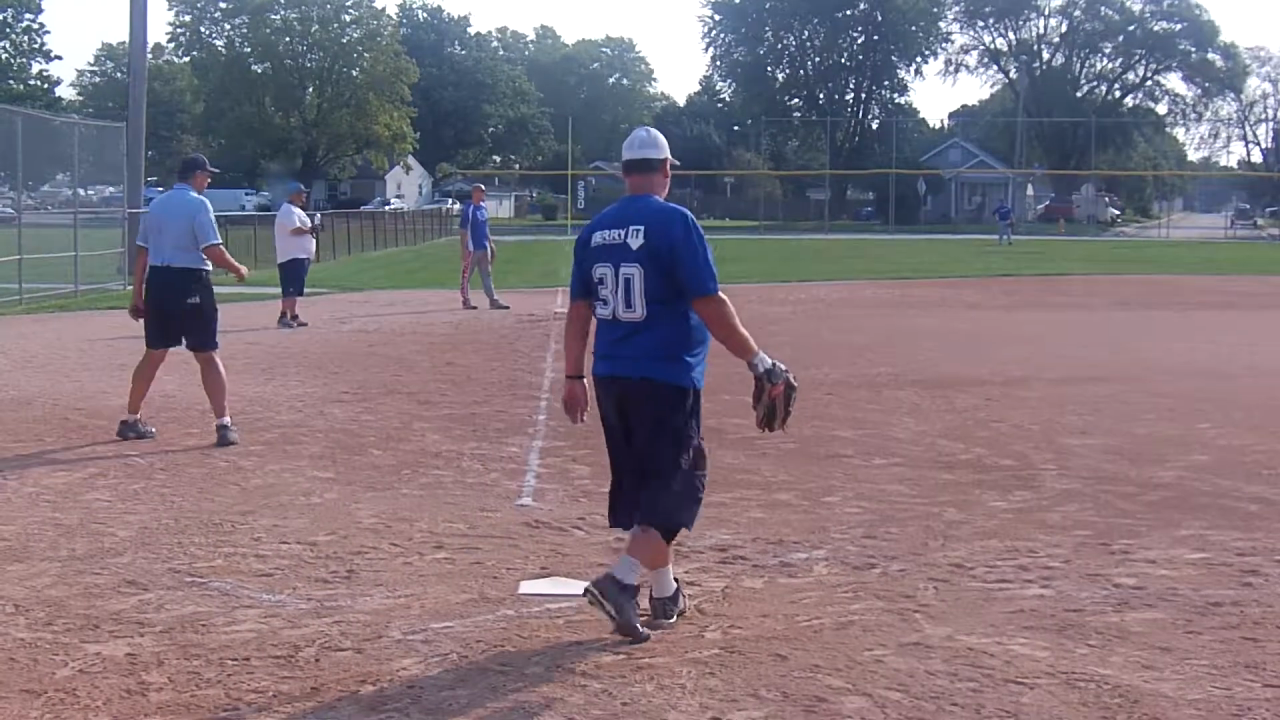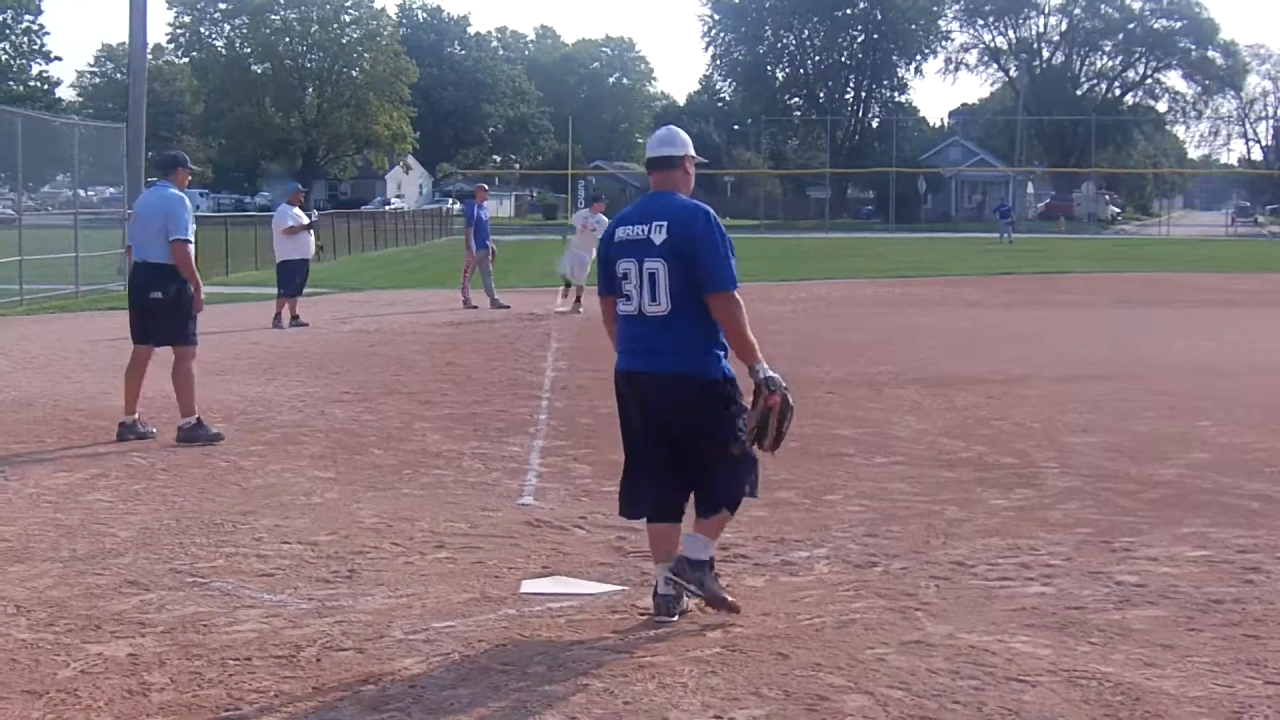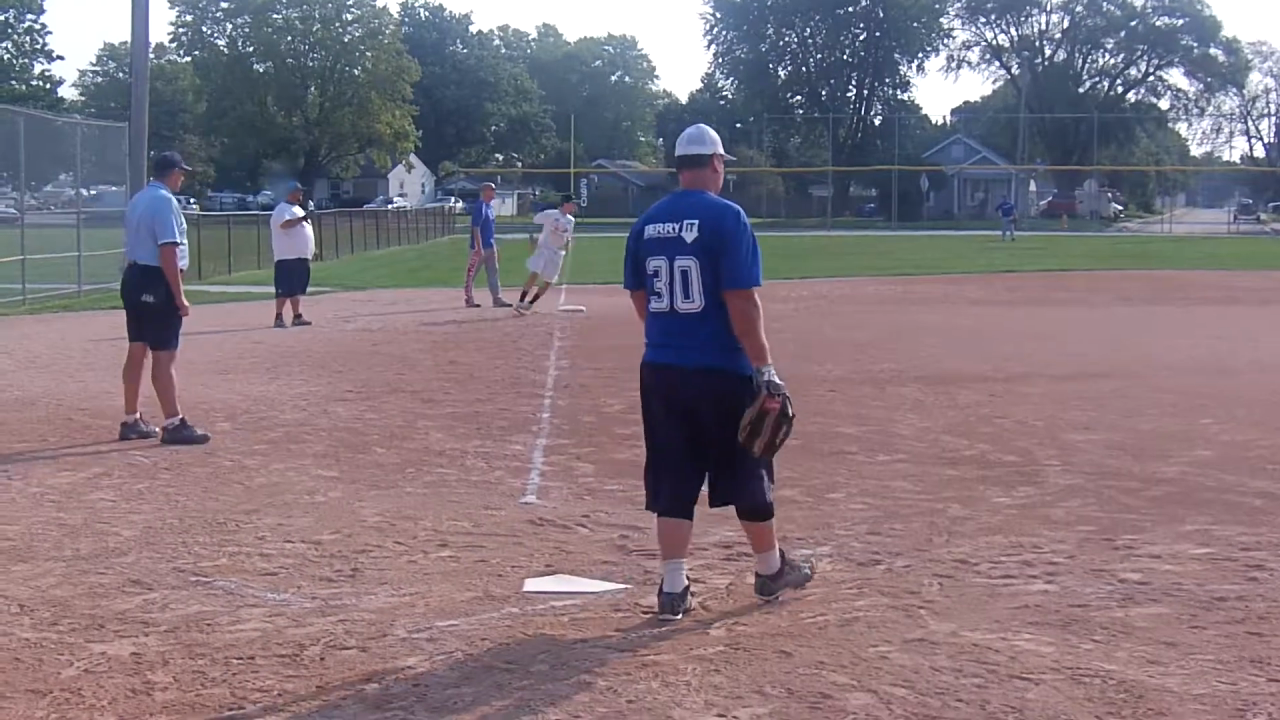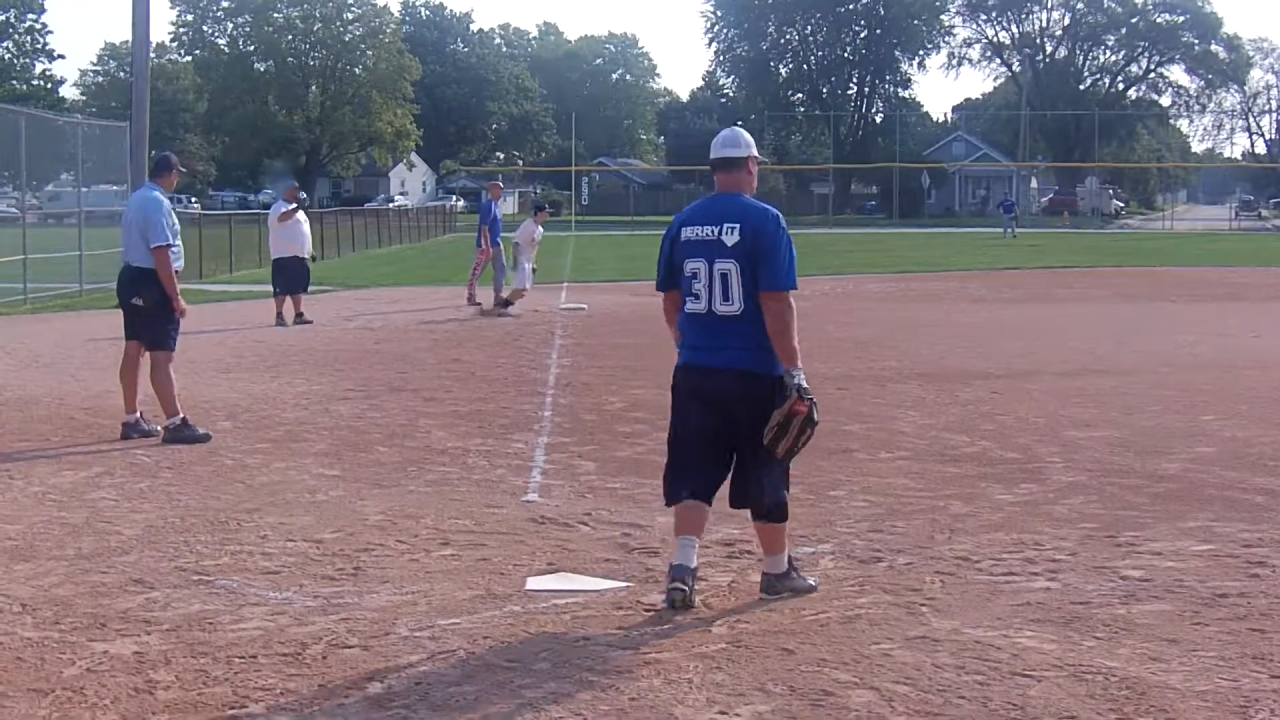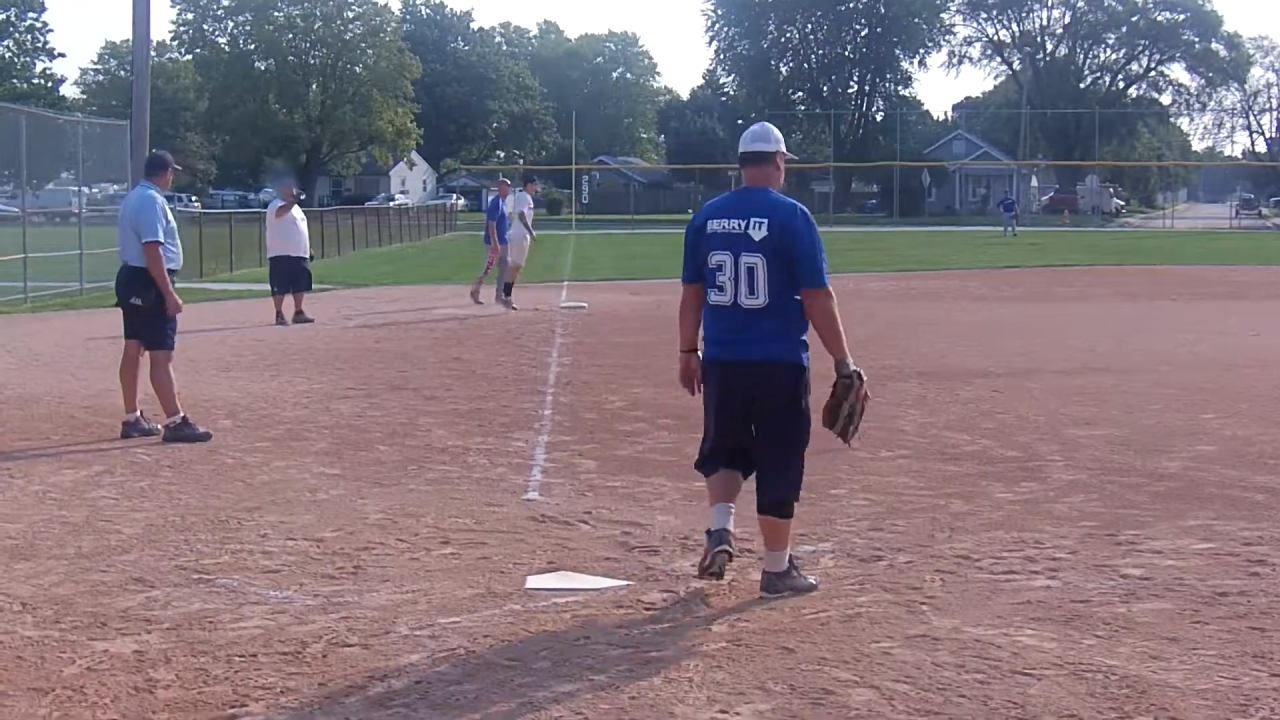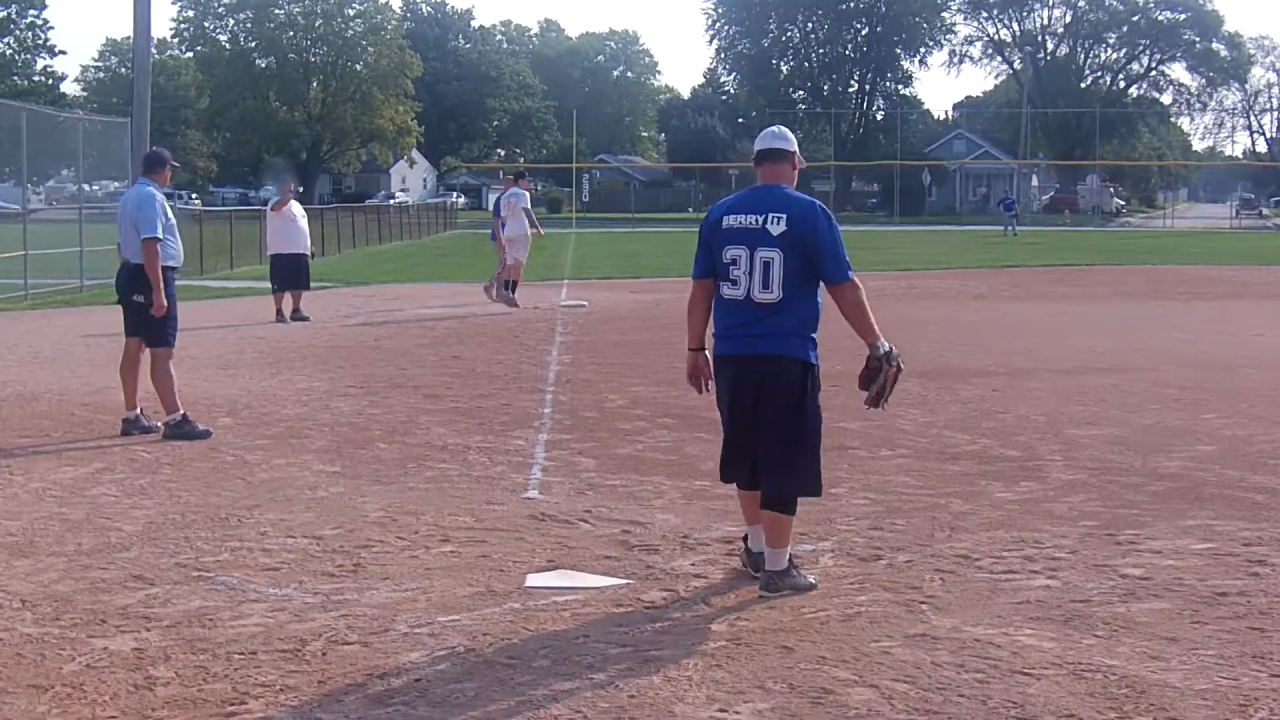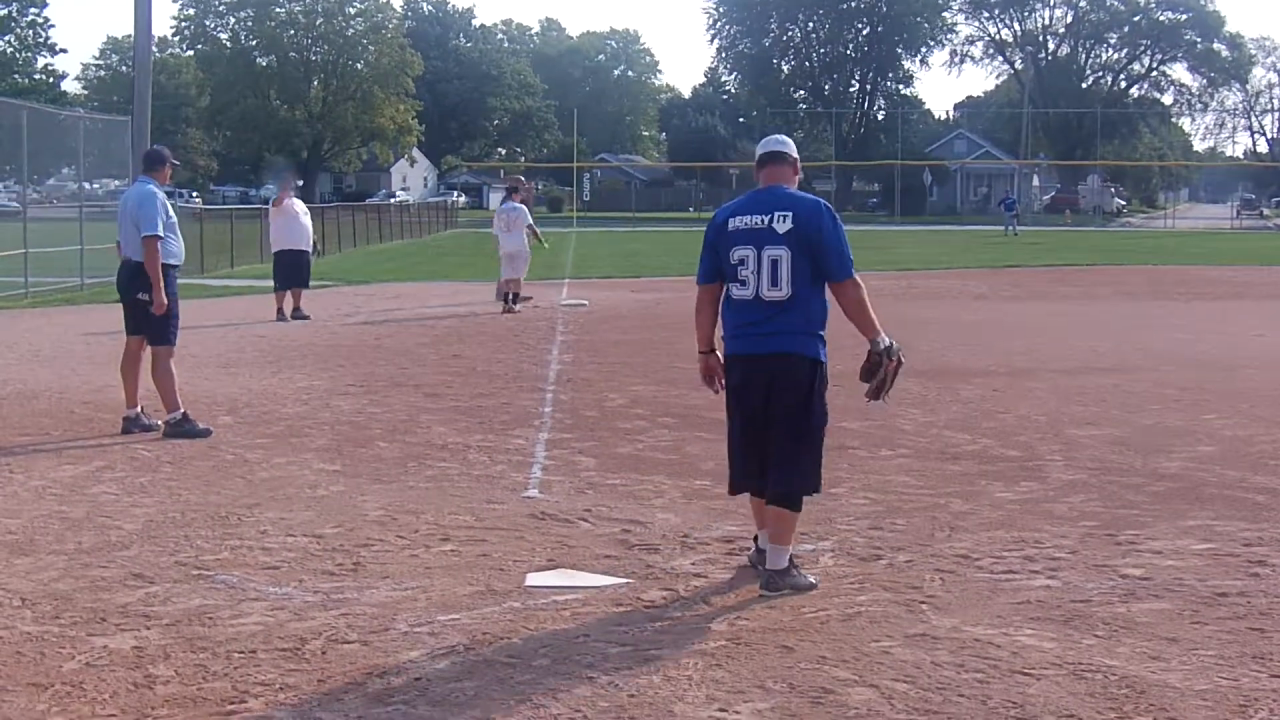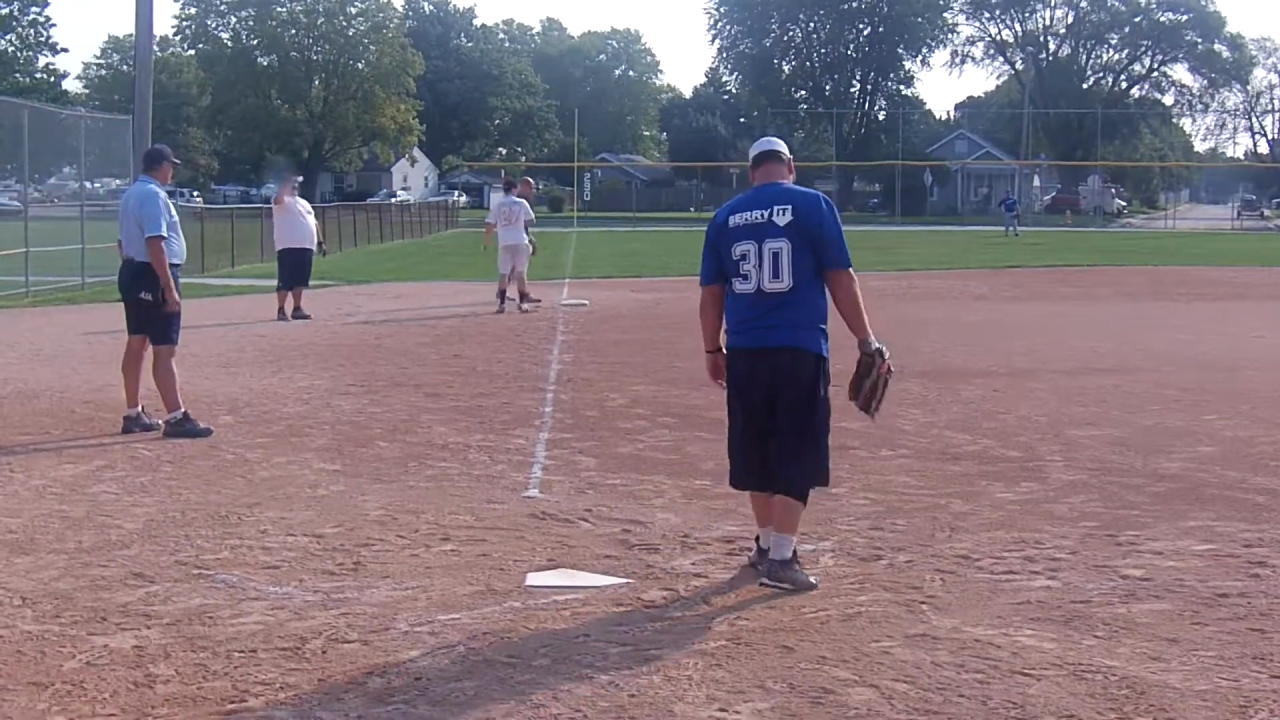
dt=0.2s
person 1, frame 1
left shoulder: (594, 229)
right shoulder: (675, 221)
left elbow: (579, 311)
right elbow: (709, 304)
left wrist: (573, 377)
right wrist: (758, 360)
left hip: (612, 379)
right hip: (667, 380)
left knee: (641, 486)
right knee: (673, 489)
left ankle: (664, 592)
right ankle: (620, 582)
person 1, frame 2
left shoulder: (618, 226)
right shoulder: (698, 218)
left elbow: (609, 306)
right elbow: (723, 303)
right wrist: (759, 367)
left hip: (635, 374)
right hip: (695, 374)
left knee: (659, 479)
right knee: (731, 466)
left ankle: (669, 589)
right ankle: (694, 561)
person 1, frame 3
left shoulder: (646, 223)
right shoulder: (726, 217)
right elbow: (741, 301)
right wrist: (765, 369)
left hip: (661, 370)
right hip: (722, 370)
left knee: (673, 480)
right knee: (746, 472)
left ankle: (673, 587)
right ankle: (770, 570)
person 1, frame 4
left shoulder: (681, 224)
right shoulder: (765, 220)
left elbow: (671, 302)
right elbow: (777, 305)
right wrist: (794, 373)
left hip: (695, 371)
right hip: (755, 371)
left knee: (694, 473)
right knee: (766, 474)
left ankle: (682, 567)
right ankle: (778, 571)
person 1, frame 5
left shoulder: (706, 216)
right shoulder: (792, 216)
left elbow: (692, 293)
right elbow: (818, 298)
left wrist: (689, 352)
right wrist: (844, 362)
left hip: (720, 361)
right hip: (778, 363)
left knee: (724, 453)
right knee: (779, 464)
left ankle: (719, 529)
right ankle: (777, 569)
person 1, frame 6
left shoulder: (720, 214)
right shoulder: (810, 213)
left elbow: (702, 289)
right elbow: (845, 289)
left wrist: (696, 349)
right wrist: (878, 344)
left hip: (733, 356)
right hip: (788, 358)
left knee: (745, 454)
right knee: (784, 461)
left ankle: (756, 548)
right ankle: (777, 567)
person 1, frame 7
left shoulder: (725, 217)
right shoulder: (814, 211)
left elbow: (707, 293)
right elbow: (846, 286)
left wrist: (706, 352)
right wrist: (878, 338)
left hip: (741, 357)
right hip: (797, 356)
left knee: (755, 455)
right knee: (790, 461)
left ankle: (767, 547)
right ankle: (777, 566)
person 1, frame 8
left shoulder: (725, 216)
right shoulder: (813, 205)
left elbow: (711, 293)
right elbow: (840, 280)
left wrist: (713, 349)
right wrist: (866, 340)
left hip: (745, 352)
right hip: (800, 350)
left knee: (755, 452)
right knee: (796, 455)
left ankle: (767, 547)
right ankle: (780, 558)
person 2, frame 1
left shoulder: (156, 204)
right shoulder: (198, 204)
left elbow: (142, 253)
right elbow: (212, 250)
left wrist: (138, 295)
right wrist: (238, 269)
left hip: (158, 283)
right hip: (189, 285)
left knee: (153, 355)
right knee: (208, 357)
left ankle: (131, 421)
right ankle: (224, 425)
person 2, frame 2
left shoulder: (142, 200)
right shoulder: (177, 200)
left elbow: (130, 249)
right elbow: (180, 249)
right wrist: (197, 286)
left hip: (140, 279)
right hip: (167, 281)
left knee: (140, 353)
right knee: (185, 352)
left ankle: (130, 422)
right ankle: (189, 423)
person 2, frame 3
left shoulder: (137, 199)
right shoulder: (165, 201)
right elbow: (168, 253)
right wrist: (179, 295)
left hip: (133, 279)
right hip: (157, 283)
left knee: (137, 352)
right knee: (164, 357)
left ankle: (131, 421)
right ankle: (173, 424)
person 2, frame 4
left shoulder: (135, 199)
right shoulder: (158, 203)
right elbow: (161, 255)
right wrist: (176, 296)
left hip: (130, 280)
right hip: (150, 284)
left knee: (133, 352)
right knee: (162, 356)
left ankle: (132, 420)
right ankle: (175, 424)
person 2, frame 5
left shoulder: (132, 198)
right shoulder: (152, 201)
right elbow: (152, 251)
right wrist: (170, 293)
left hip: (129, 279)
right hip: (148, 283)
left knee: (132, 350)
right knee: (161, 355)
left ankle: (132, 419)
right ankle: (175, 422)
person 2, frame 6
left shoulder: (129, 196)
right shoulder: (151, 198)
right elbow: (150, 248)
right wrist: (158, 292)
left hip: (129, 276)
right hip: (149, 280)
left knee: (133, 347)
right knee: (162, 352)
left ankle: (132, 417)
right ankle: (175, 420)
person 2, frame 7
left shoulder: (129, 194)
right shoulder: (152, 196)
left elbow: (122, 243)
right elbow: (151, 245)
right wrist: (159, 289)
left hip: (130, 275)
right hip: (153, 278)
left knee: (134, 346)
right knee: (163, 350)
left ankle: (133, 415)
right ankle: (176, 419)
person 2, frame 8
left shoulder: (130, 194)
right shoulder: (154, 195)
left elbow: (123, 242)
right elbow: (155, 246)
right wrist: (169, 288)
left hip: (131, 274)
right hip: (154, 277)
left knee: (136, 345)
right knee: (165, 350)
left ankle: (134, 414)
right ankle: (176, 418)
